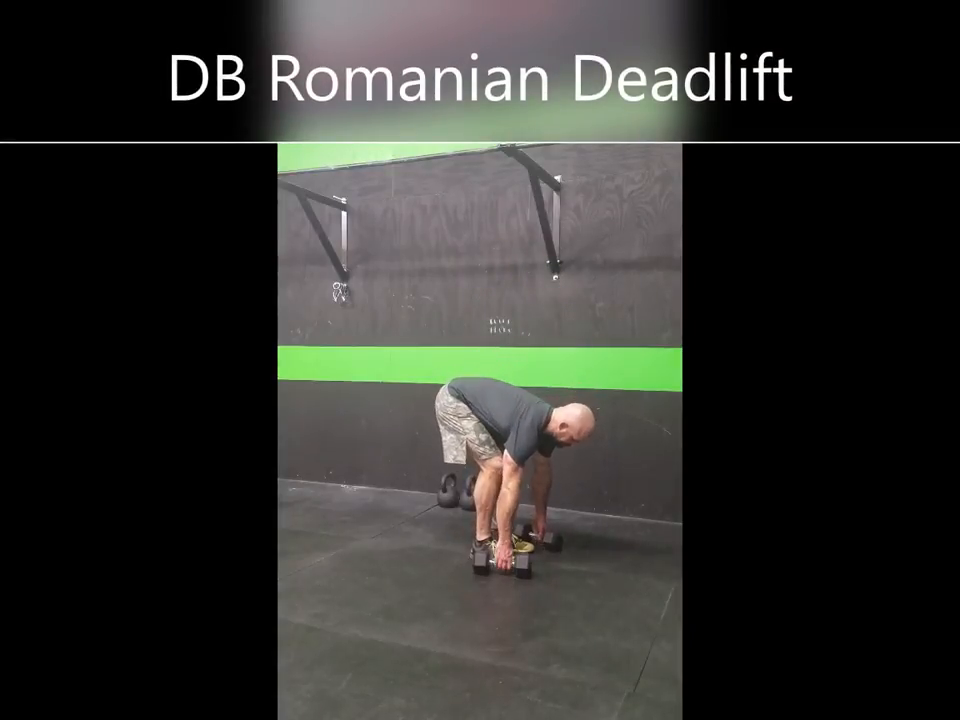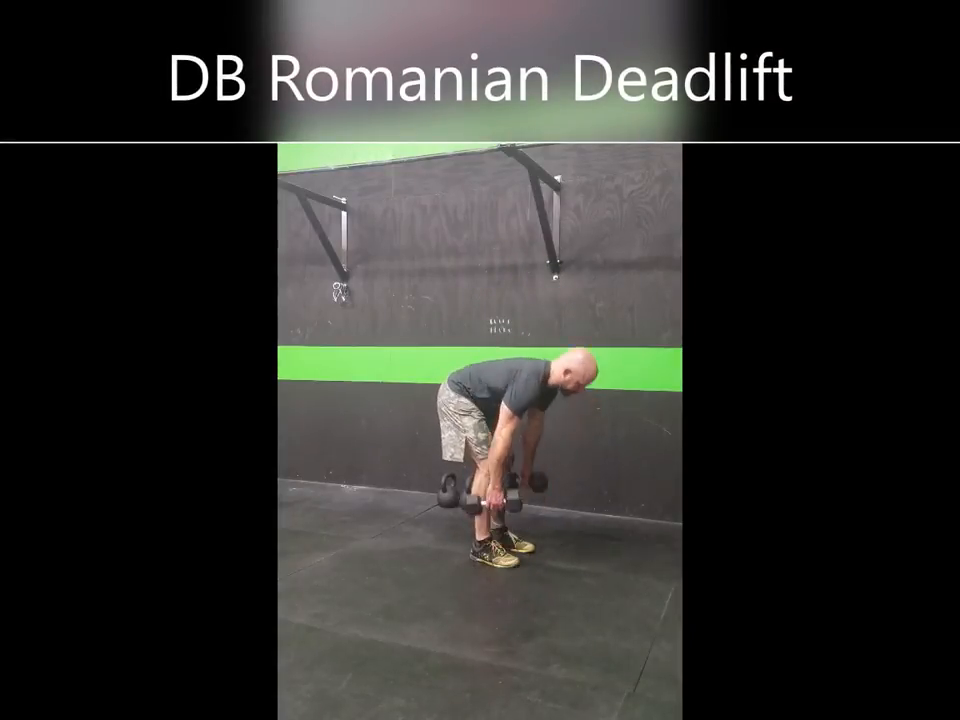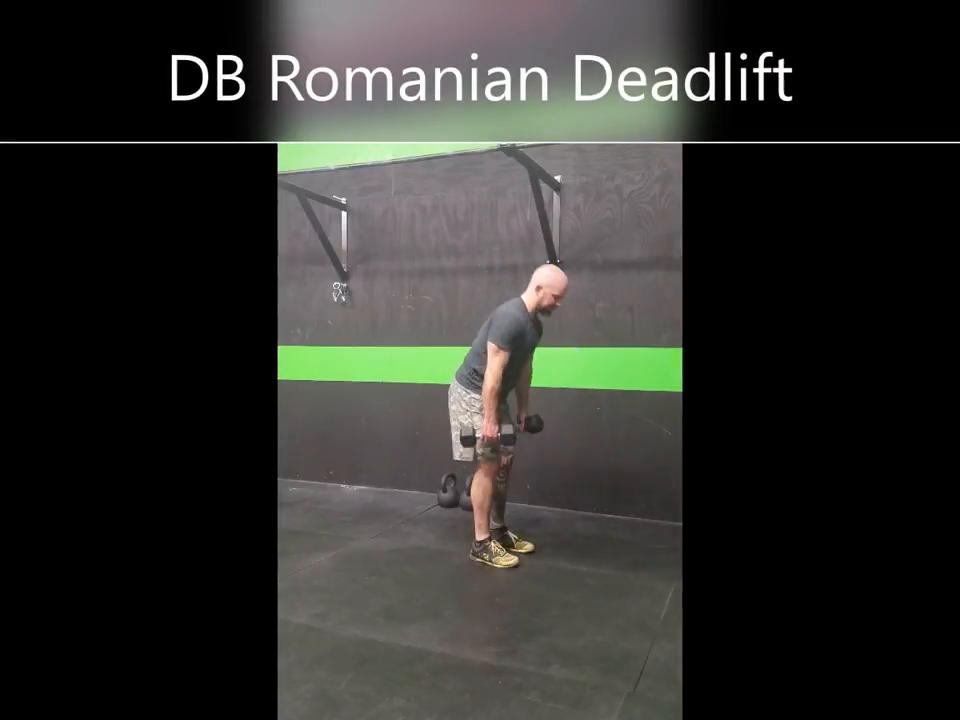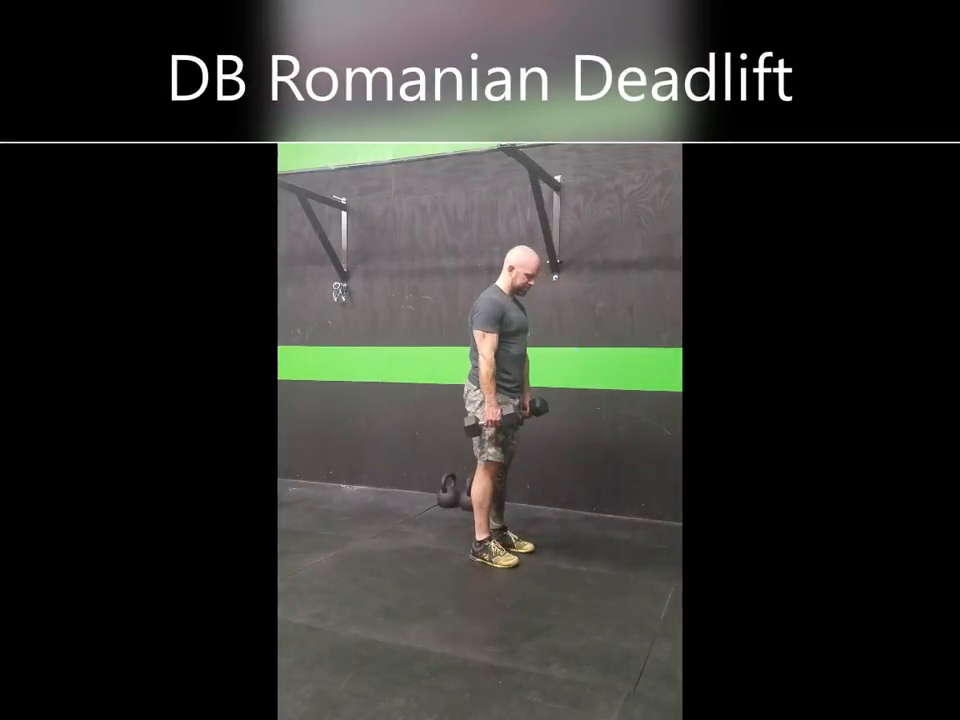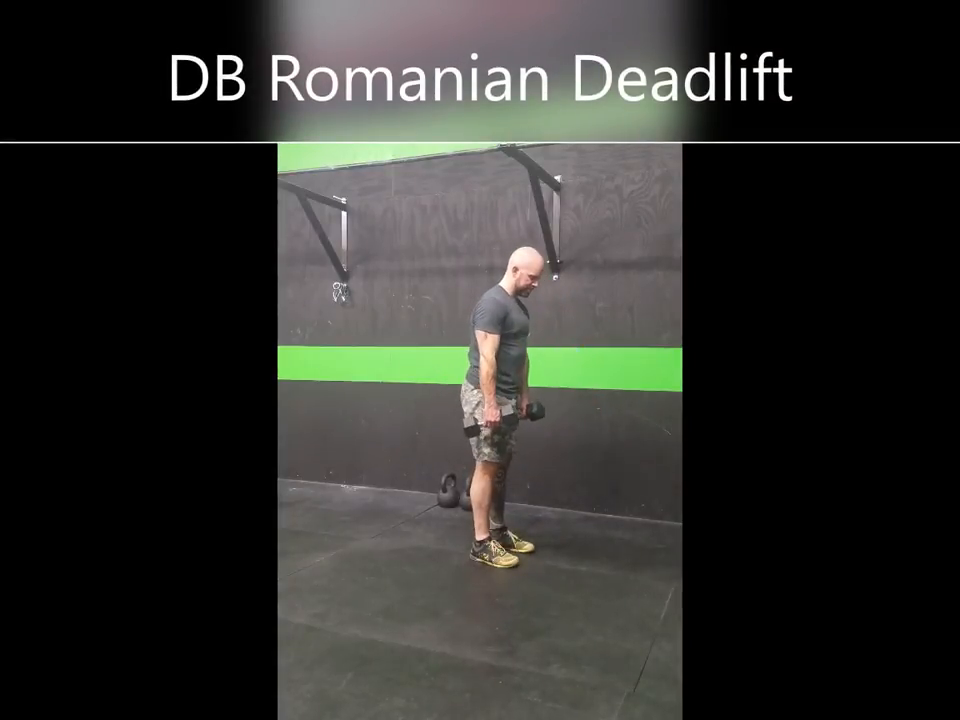
dt=0.4s
person 1, frame 1
left shoulder: (546, 423)
right shoulder: (528, 429)
left elbow: (542, 473)
right elbow: (509, 488)
left wrist: (541, 518)
right wrist: (505, 545)
left hip: (474, 402)
right hip: (454, 401)
left knee: (507, 469)
right knee: (494, 466)
left ankle: (498, 536)
right ankle: (482, 543)
person 1, frame 2
left shoulder: (547, 384)
right shoulder: (528, 382)
left elbow: (534, 426)
right elbow: (503, 435)
left wrist: (527, 469)
right wrist: (494, 488)
left hip: (481, 400)
right hip: (458, 396)
left knee: (504, 462)
right knee: (486, 464)
left ankle: (499, 532)
right ankle: (482, 545)
person 1, frame 3
left shoulder: (534, 323)
right shoulder: (510, 317)
left elbow: (524, 369)
right elbow: (493, 372)
left wrist: (523, 410)
right wrist: (489, 420)
left hip: (493, 396)
right hip: (472, 393)
left knee: (503, 463)
right knee: (487, 466)
left ankle: (499, 530)
right ankle: (482, 543)
person 1, frame 4
left shoulder: (515, 304)
right shoulder: (489, 303)
right elbow: (485, 357)
left wrist: (526, 394)
right wrist: (491, 404)
left hip: (509, 397)
right hip: (489, 396)
left knee: (501, 466)
right knee: (488, 466)
left ankle: (498, 530)
right ankle: (482, 543)
person 1, frame 5
left shoulder: (518, 306)
right shoulder: (493, 303)
right elbow: (487, 358)
left wrist: (523, 395)
right wrist: (490, 405)
left hip: (507, 397)
right hip: (485, 395)
left knee: (501, 465)
right knee: (487, 466)
left ankle: (498, 530)
right ankle: (481, 543)
